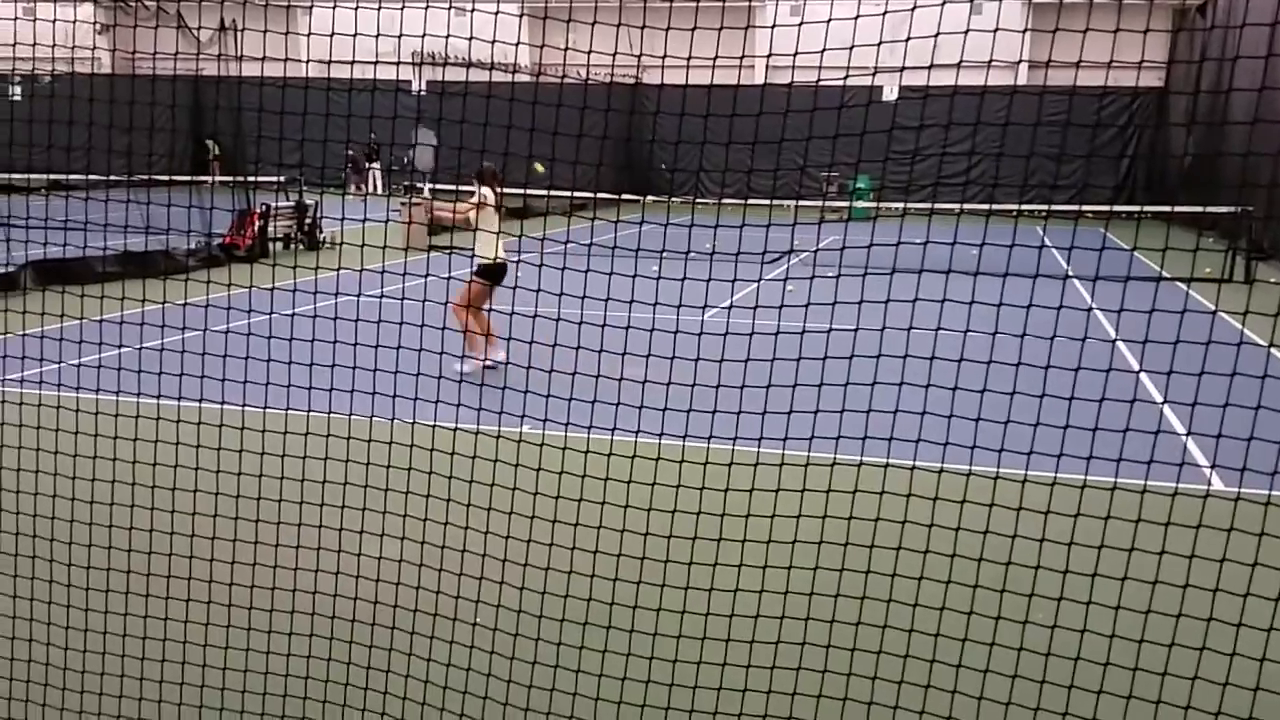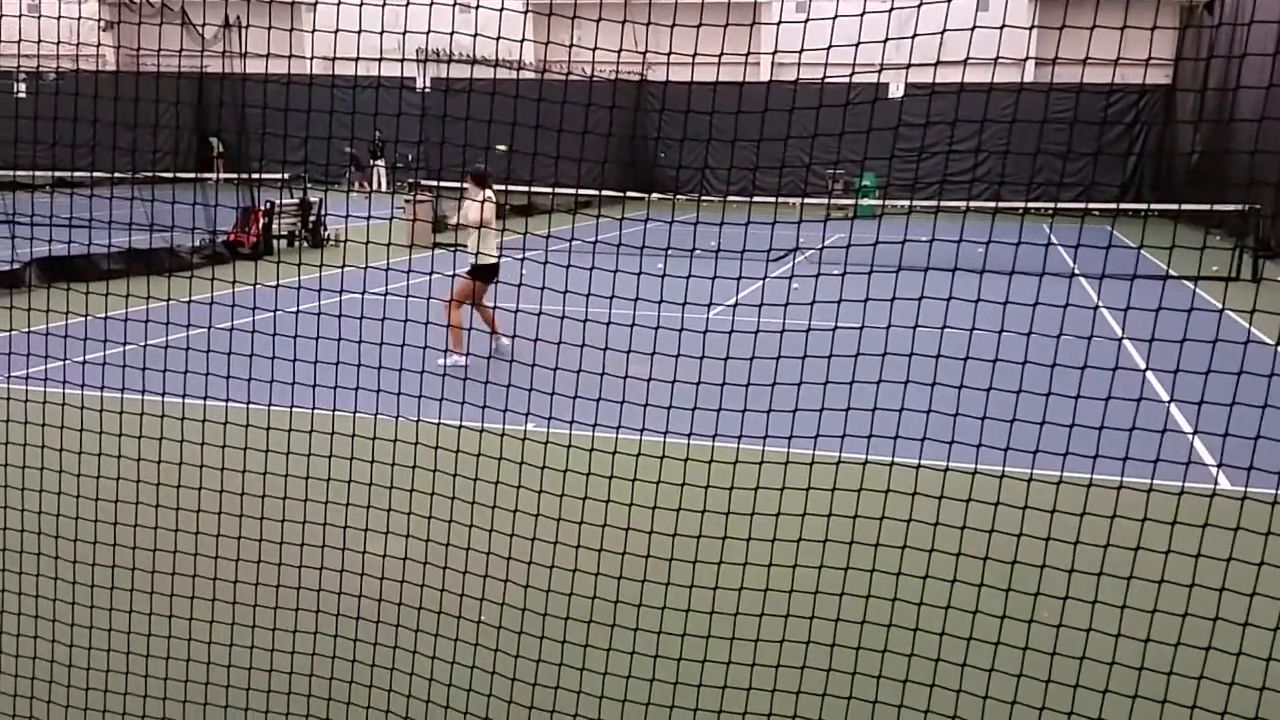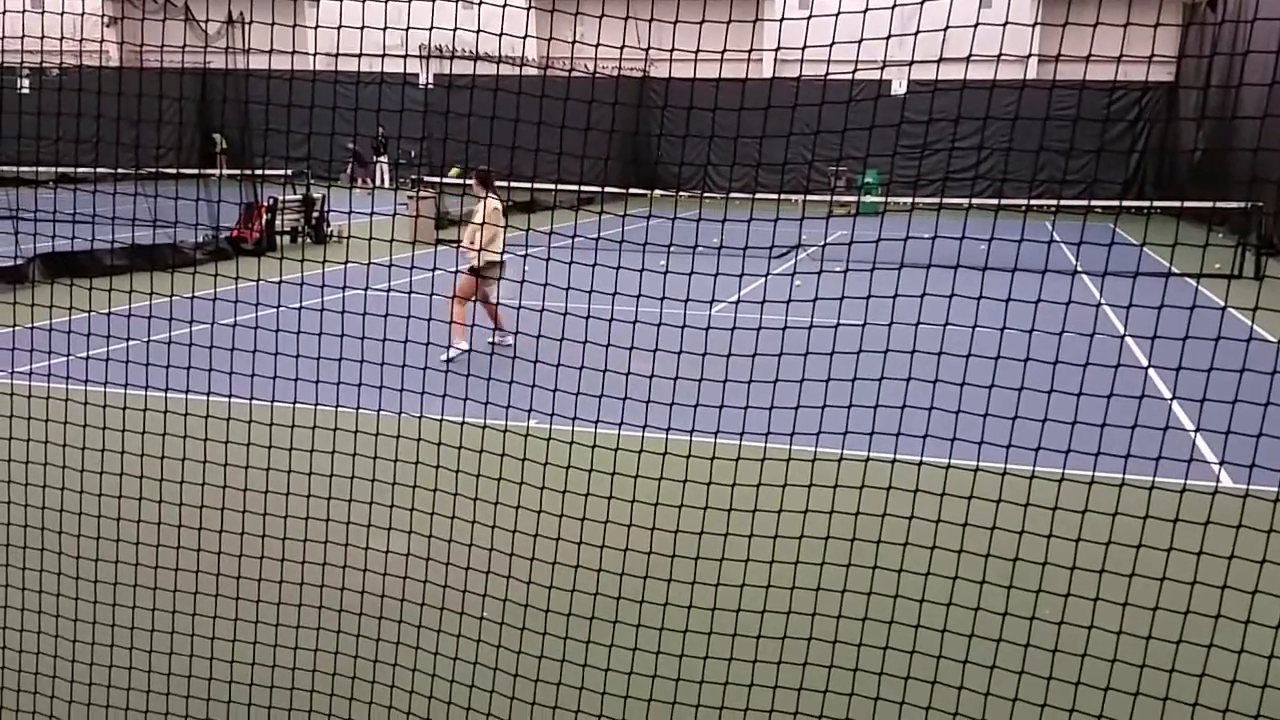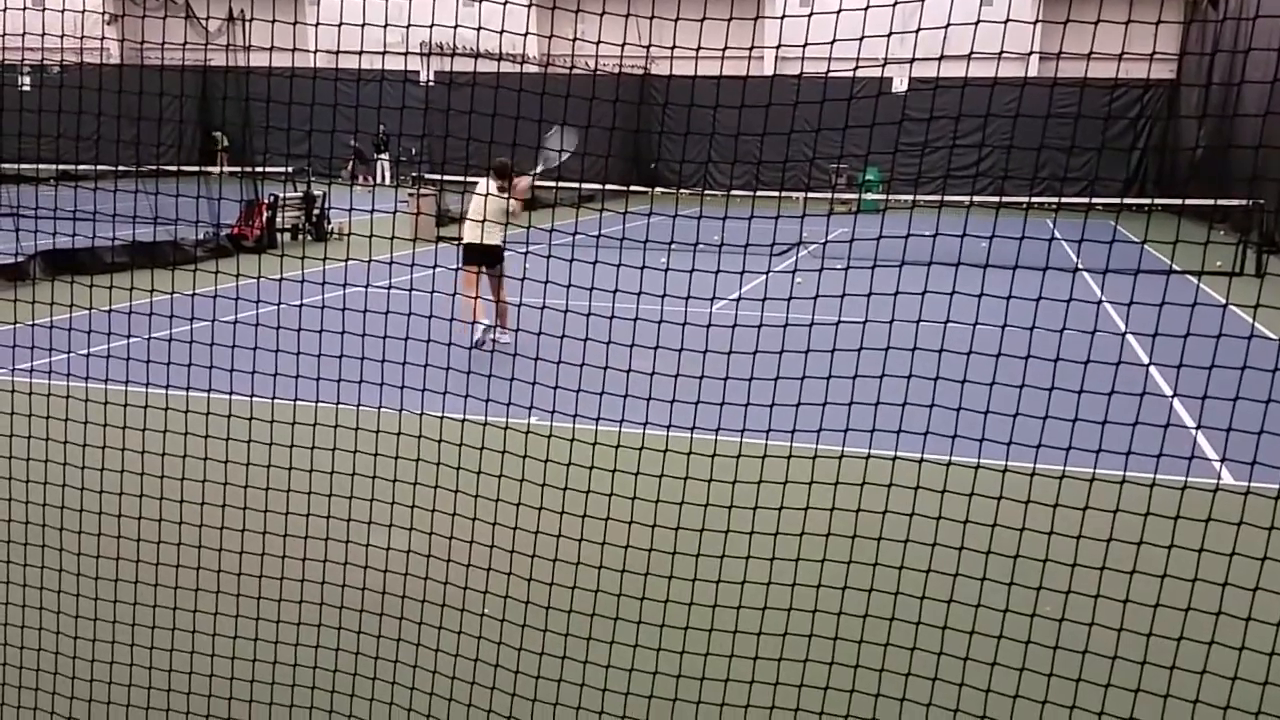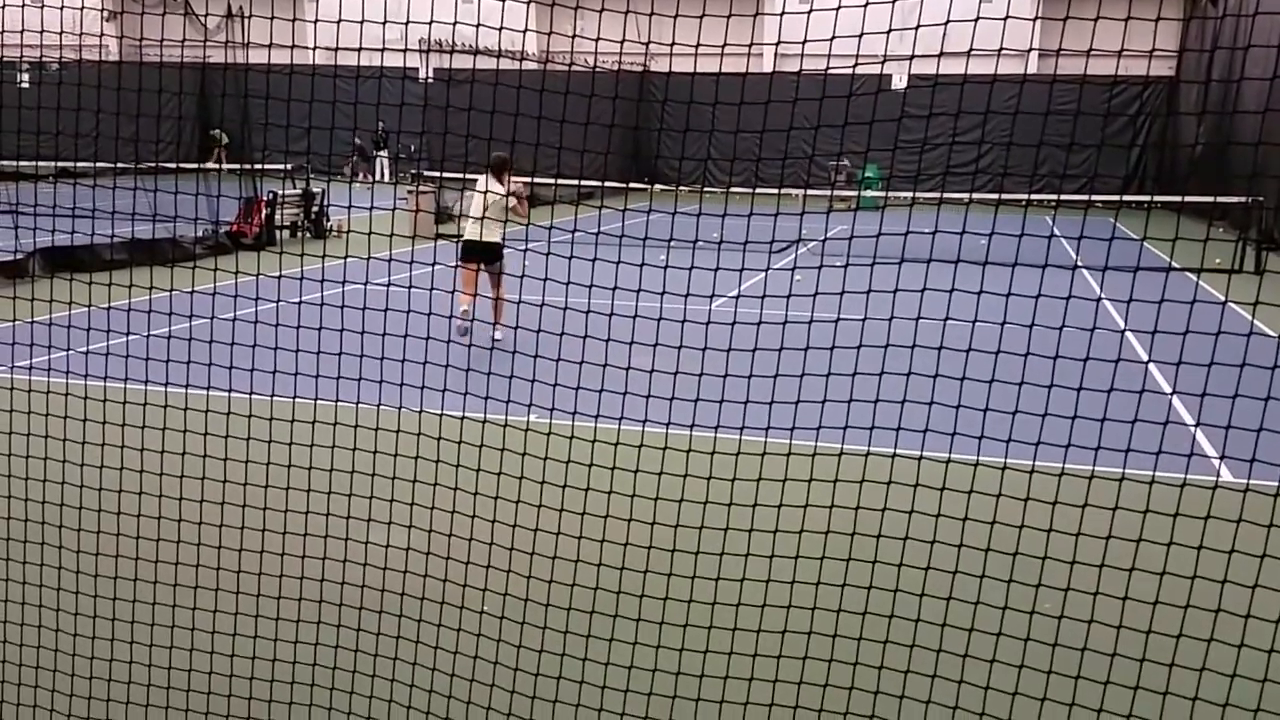
dt=0.2s
person 1, frame 1
left shoulder: (485, 193)
right shoulder: (488, 197)
left elbow: (461, 209)
right elbow: (459, 218)
left wrist: (432, 205)
right wrist: (435, 212)
left hip: (490, 266)
right hip: (493, 264)
left knee: (460, 307)
right knee: (475, 309)
left ankle: (473, 356)
right ankle: (493, 353)
person 1, frame 2
left shoulder: (487, 196)
right shoulder: (469, 201)
left elbow: (485, 218)
right elbow: (461, 223)
left wrist: (463, 221)
right wrist: (458, 221)
left hip: (485, 264)
right hip: (482, 262)
left knee: (452, 304)
right knee: (477, 302)
left ankle: (457, 354)
right ankle: (498, 339)
person 1, frame 3
left shoulder: (491, 202)
right shoulder: (483, 203)
left elbow: (492, 233)
right elbow: (469, 234)
left wrist: (474, 248)
right wrist: (468, 246)
left hip: (487, 262)
right hip: (489, 261)
left knee: (457, 300)
right knee: (484, 298)
left ankle: (459, 343)
right ankle: (503, 335)
person 1, frame 4
left shoulder: (483, 184)
right shoulder: (510, 199)
right elbow: (516, 211)
left wrist: (518, 185)
right wrist: (522, 193)
left hip: (472, 245)
right hip: (494, 247)
left knee: (470, 293)
right knee: (498, 293)
left ankle: (479, 323)
right ankle: (503, 331)
person 1, frame 5
left shoulder: (481, 181)
right shoulder: (506, 195)
right elbow: (524, 214)
left wrist: (511, 189)
right wrist: (522, 195)
left hip: (471, 242)
right hip: (492, 245)
left knee: (466, 291)
right knee: (497, 288)
left ankle: (465, 309)
right ankle: (497, 328)
